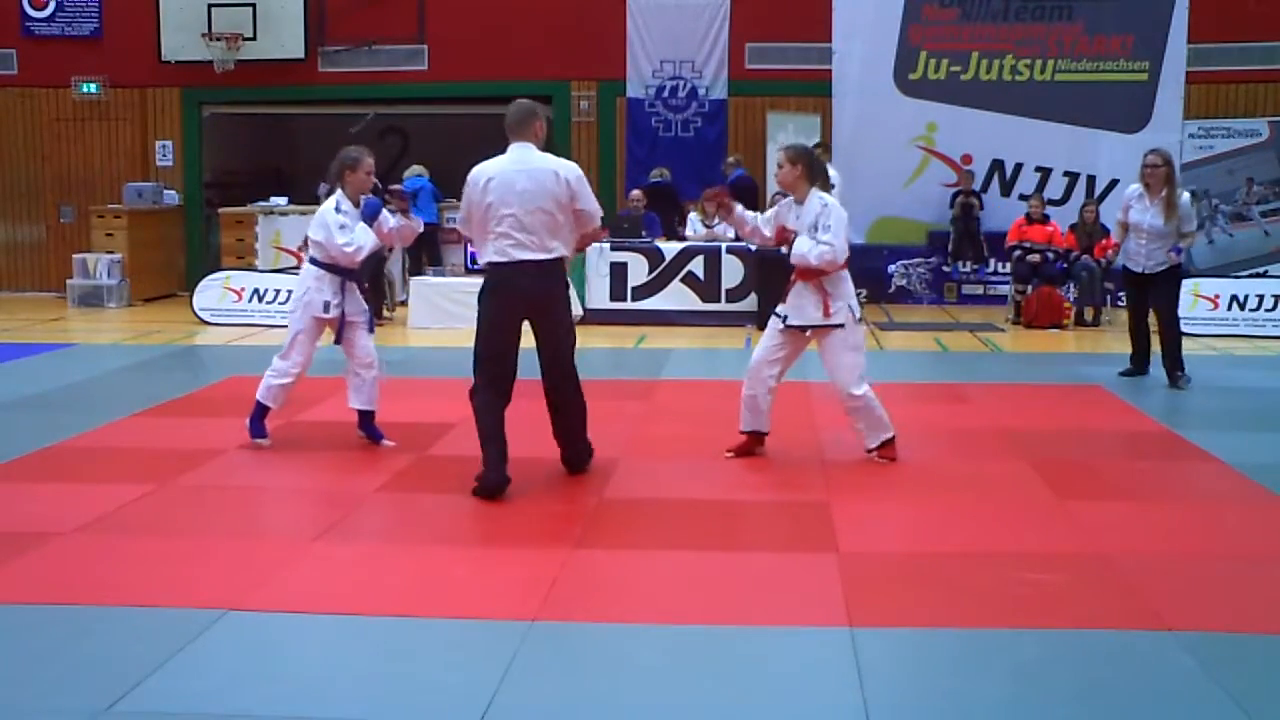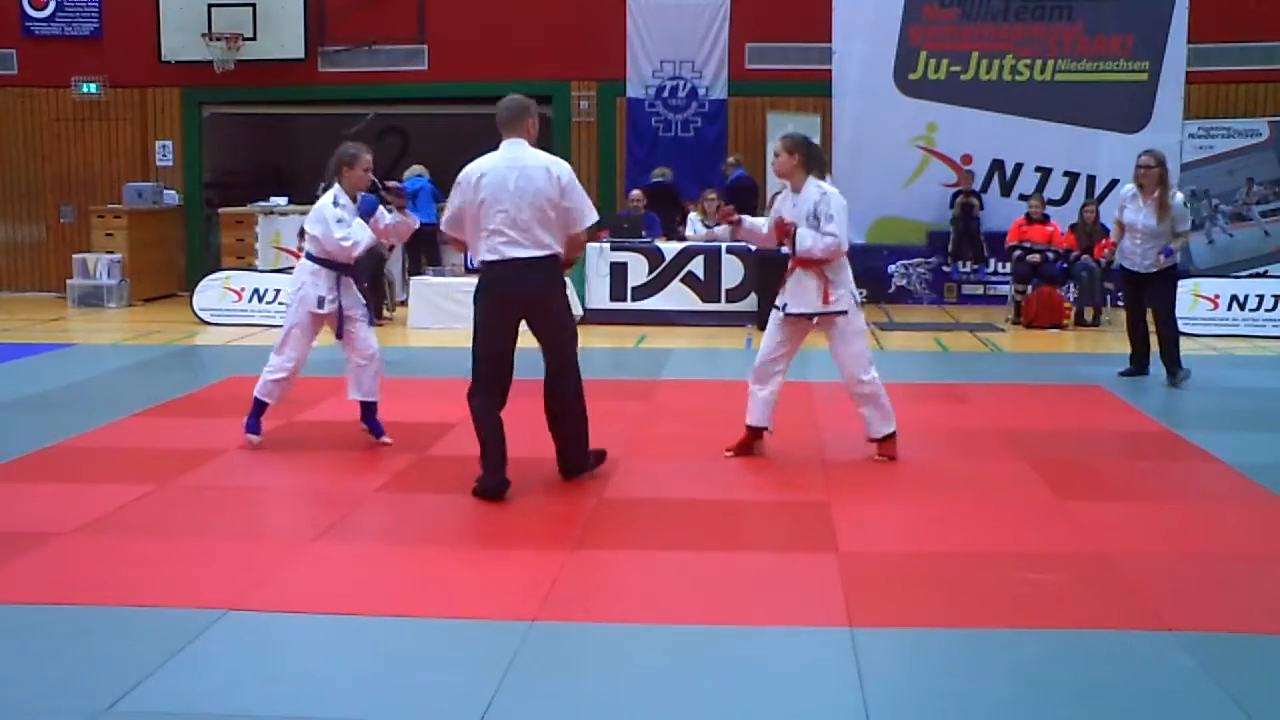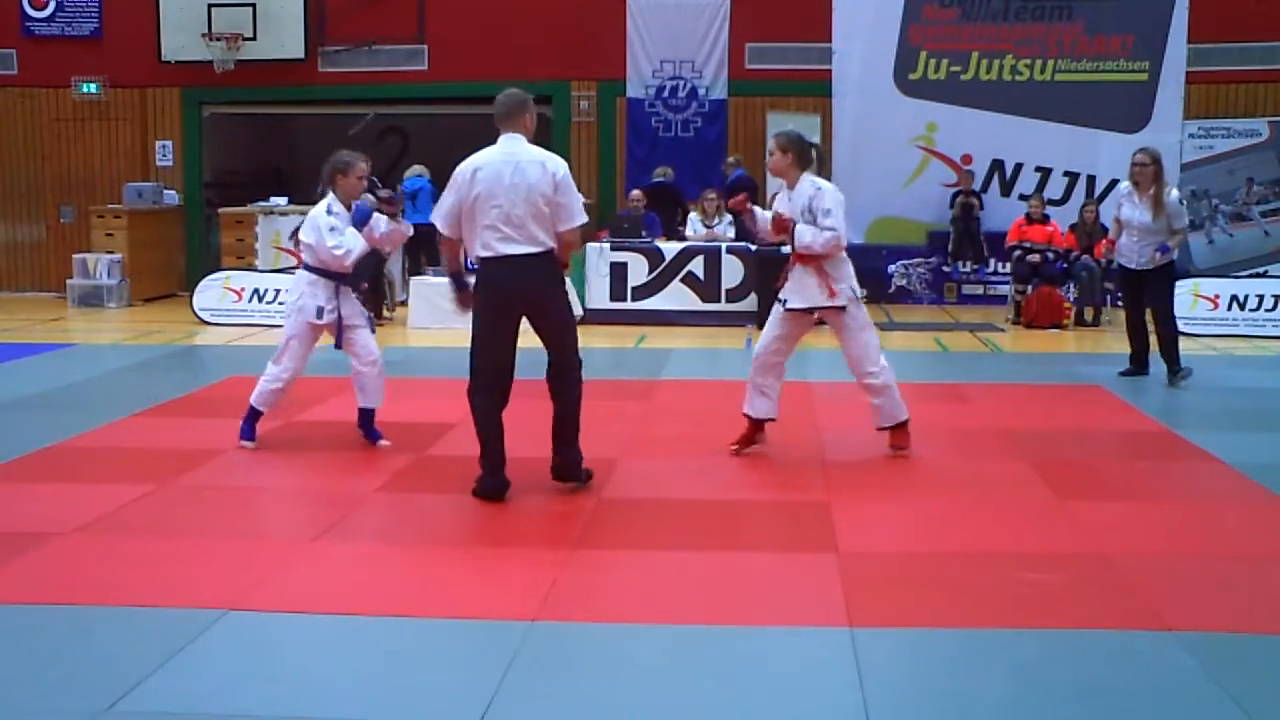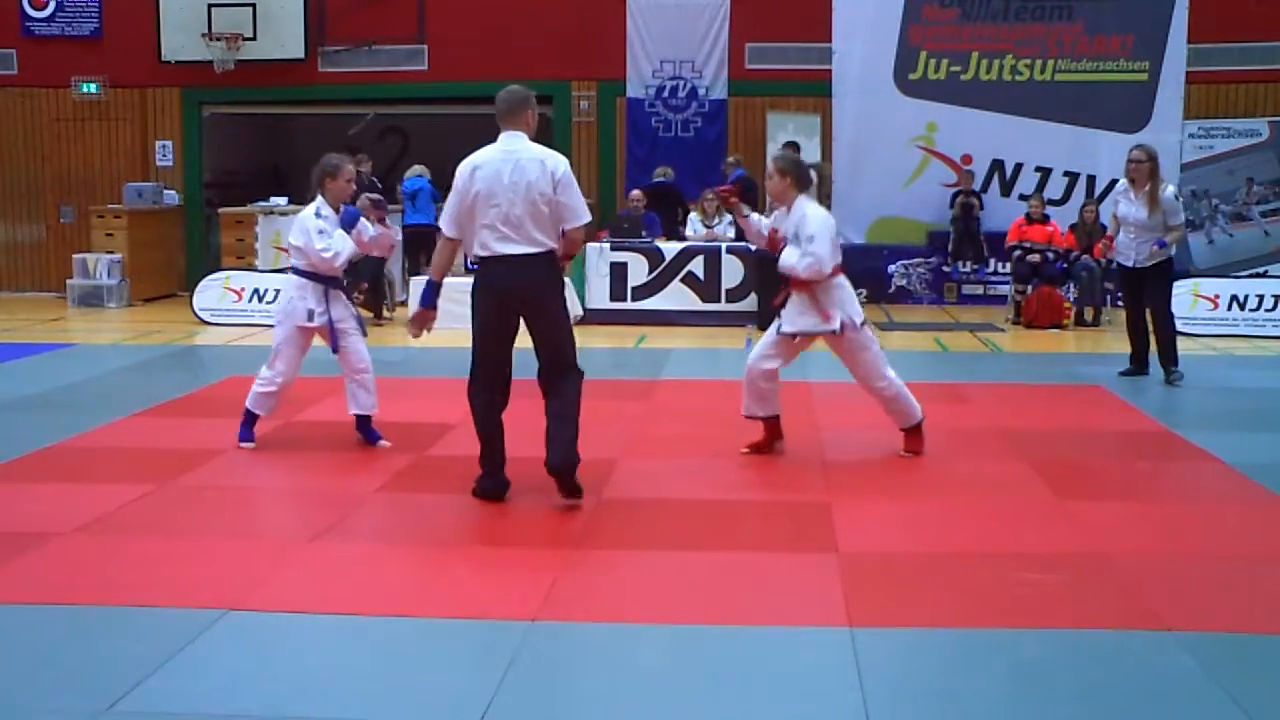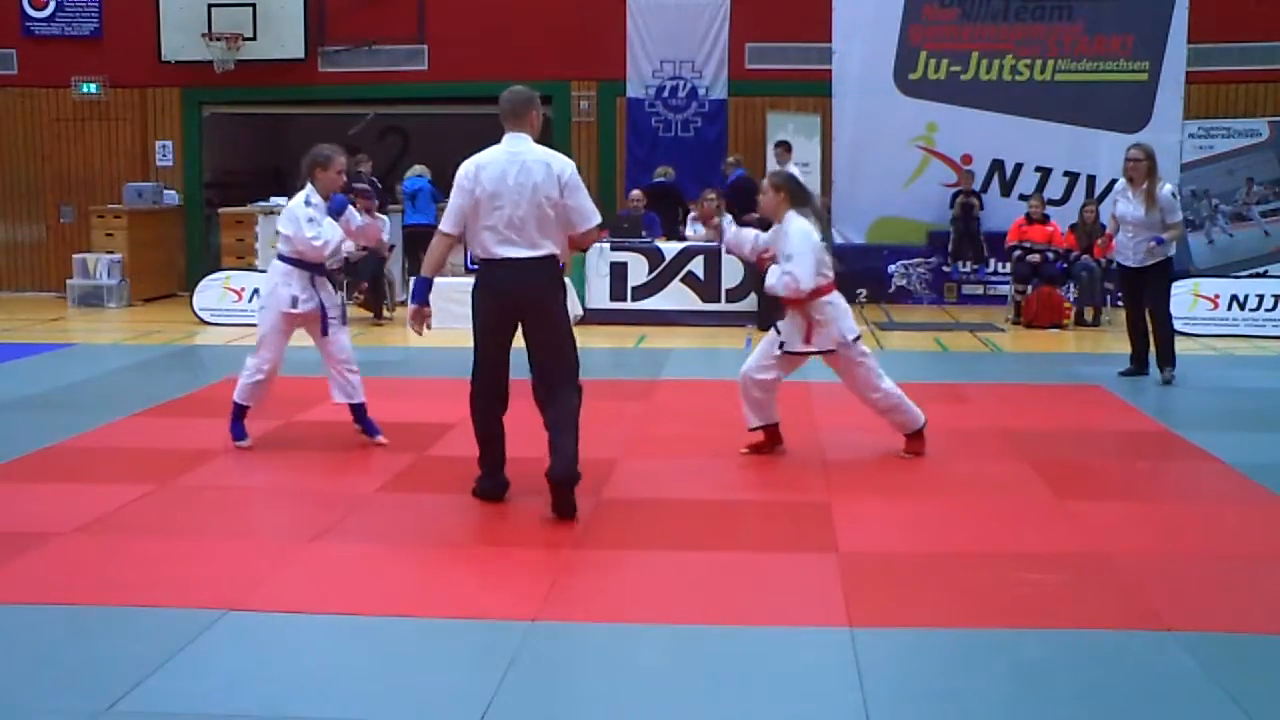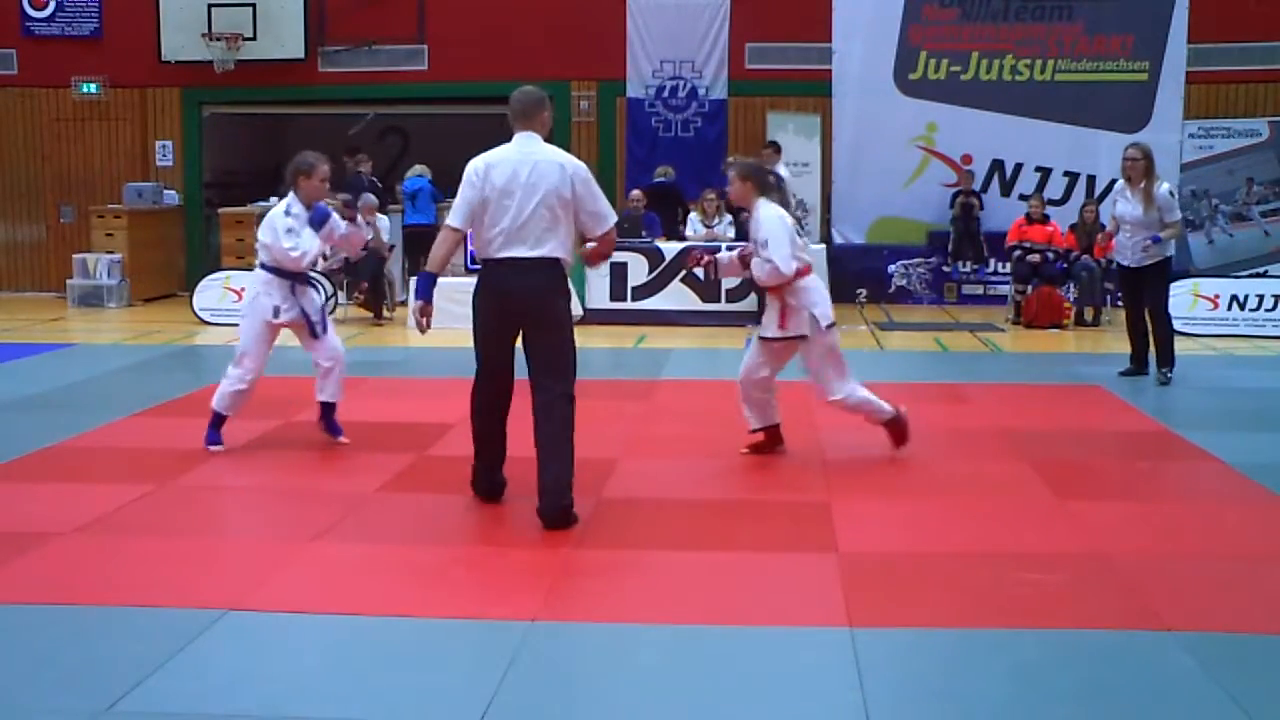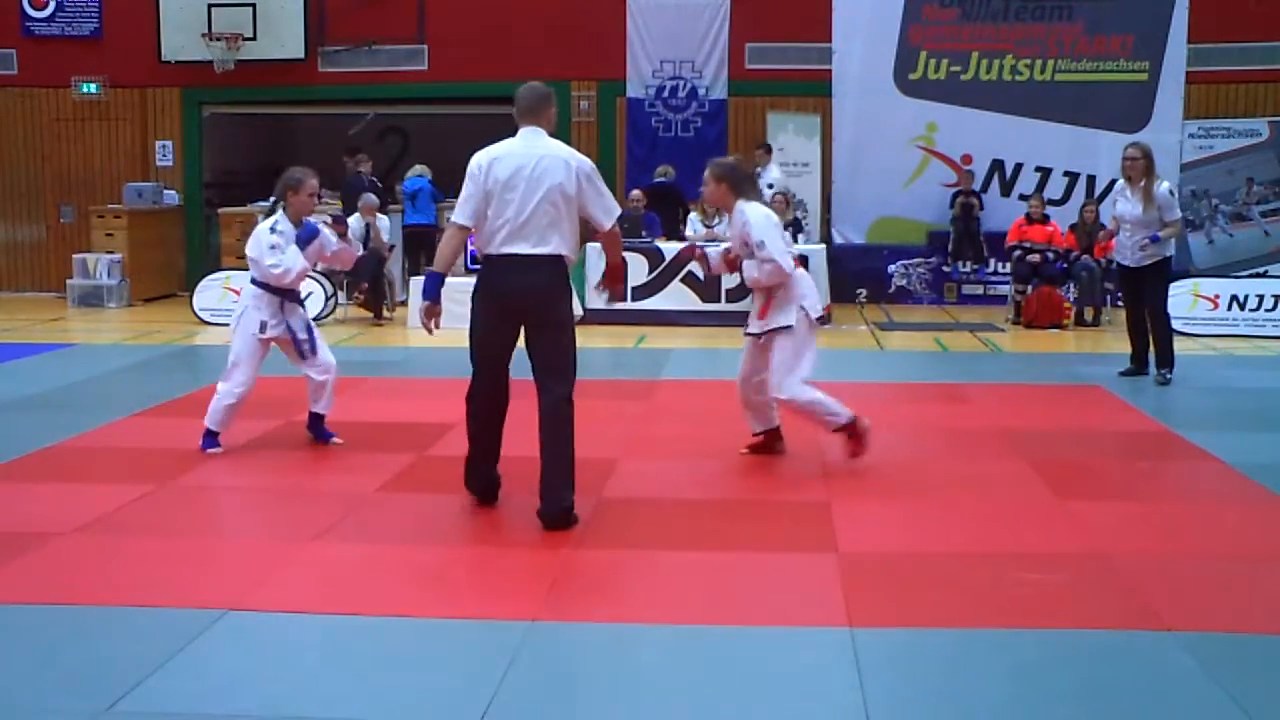
dt=0.1s
person 1, frame 1
left shoulder: (481, 175)
right shoulder: (565, 171)
left elbow: (471, 233)
right elbow: (592, 232)
left hip: (502, 282)
right hip: (549, 279)
left knee: (491, 380)
right knee: (560, 369)
left ankle: (494, 472)
right ankle: (575, 453)
person 1, frame 2
left shoulder: (473, 173)
right shoulder: (556, 169)
left elbow: (455, 235)
right elbow: (580, 235)
left hip: (497, 281)
right hip: (544, 278)
left knee: (488, 382)
right knee: (563, 369)
left ankle: (493, 474)
right ankle: (575, 456)
person 1, frame 3
left shoulder: (471, 168)
right shoulder: (552, 165)
left elbow: (449, 235)
right elbow: (571, 235)
left wrist: (460, 282)
left hip: (494, 279)
right hip: (541, 275)
left knee: (489, 381)
right knee: (565, 366)
left ankle: (494, 475)
right ankle: (567, 459)
person 1, frame 4
left shoulder: (472, 166)
right shoulder: (553, 163)
left elbow: (450, 236)
right elbow: (576, 235)
left wrist: (430, 296)
left hip: (493, 278)
right hip: (541, 275)
left knee: (488, 380)
right knee: (562, 372)
left ankle: (493, 476)
right ankle: (562, 460)
person 1, frame 5
left shoulder: (474, 167)
right shoulder: (558, 165)
left elbow: (446, 233)
right elbow: (588, 234)
left wrist: (421, 290)
right wrist: (563, 248)
left hip: (493, 281)
right hip: (541, 280)
left knee: (489, 383)
right knee: (558, 381)
left ankle: (492, 478)
right ankle: (562, 472)
person 1, frame 6
left shoulder: (483, 165)
right shoulder: (569, 166)
left elbow: (452, 230)
right elbow: (607, 236)
left wrist: (425, 286)
right wrist: (592, 256)
left hip: (495, 282)
right hip: (545, 282)
left knee: (491, 382)
right knee: (554, 390)
left ankle: (488, 478)
right ankle: (555, 499)
person 1, frame 7
left shoulder: (486, 159)
right shoulder: (574, 162)
left elbow: (459, 228)
right elbow: (610, 230)
left wrist: (433, 287)
right wrist: (614, 271)
left hip: (497, 279)
right hip: (548, 280)
left knee: (488, 381)
right knee: (554, 390)
left ankle: (483, 480)
right ankle: (556, 502)
person 2, frame 1
left shoulder: (828, 207)
right shoulder: (788, 208)
left elbow: (832, 256)
right elbow: (762, 230)
left wrist: (794, 243)
right wrist: (731, 209)
left hip: (833, 301)
right hip: (798, 298)
left knee: (850, 384)
right knee: (760, 368)
left ankle: (882, 441)
right ankle: (754, 436)
person 2, frame 2
left shoulder: (827, 195)
right shoulder: (785, 199)
left elbow: (837, 245)
right elbow: (767, 234)
left wrist: (795, 235)
right wrist: (739, 222)
left hip: (832, 289)
right hip: (797, 287)
left knee: (857, 370)
right knee: (767, 362)
left ankle: (884, 435)
right ankle: (753, 434)
person 2, frame 3
left shoulder: (822, 191)
right shoulder: (786, 195)
left elbow: (835, 239)
right elbow: (772, 231)
left wrist: (792, 231)
right wrist: (750, 213)
left hip: (833, 283)
right hip: (799, 281)
left knee: (865, 361)
right knee: (767, 354)
left ankle: (897, 426)
right ankle: (756, 427)
person 2, frame 4
left shoulder: (813, 217)
right shoulder: (785, 214)
left elbow: (818, 266)
right elbow: (764, 236)
left wrist: (782, 253)
right wrist: (739, 210)
left hip: (834, 305)
right hip: (800, 304)
left knee: (875, 375)
right knee: (760, 365)
left ankle: (912, 426)
right ankle: (773, 434)
person 2, frame 5
left shoulder: (798, 231)
right shoulder: (783, 229)
left elbow: (797, 284)
right elbow: (757, 247)
left wrist: (767, 270)
left hip: (828, 320)
right hip: (799, 320)
left knee: (871, 386)
right knee: (754, 375)
left ankle: (914, 429)
right ankle: (771, 437)
person 2, frame 6
left shoulder: (769, 218)
right shoulder: (759, 217)
left elbow: (779, 270)
right elbow: (747, 258)
left wrist: (749, 265)
right wrist: (712, 262)
left hip: (805, 306)
right hip: (781, 308)
left knee: (835, 387)
right knee: (754, 376)
left ankle: (890, 418)
right ankle: (771, 435)
person 2, frame 7
left shoulder: (755, 218)
right shoulder: (736, 219)
left elbow: (773, 272)
right elbow: (732, 258)
left wrist: (741, 267)
right wrist: (704, 256)
left hip: (791, 305)
right hip: (768, 306)
left knee: (786, 390)
right knee: (750, 379)
left ankle: (850, 425)
right ankle: (770, 435)
person 3, frame 1
left shoulder: (366, 207)
right shoulder: (331, 211)
left elbow: (400, 237)
right elbow: (349, 252)
left wrist: (404, 211)
right wrist: (367, 223)
left hip: (346, 289)
right hip: (317, 288)
left knee: (365, 359)
right knee: (293, 358)
left ankle: (367, 424)
right ankle: (257, 420)
person 3, frame 2
left shoulder: (363, 203)
right shoulder: (328, 206)
left elbow: (396, 234)
right elbow: (346, 248)
left wrist: (400, 208)
right wrist: (364, 219)
left hip: (342, 284)
right hip: (314, 283)
left knee: (366, 350)
right knee: (289, 353)
left ankle: (369, 417)
right ankle: (255, 417)
person 3, frame 3
left shoulder: (358, 212)
right shoulder: (322, 215)
left elbow: (390, 242)
right elbow: (340, 257)
left wrist: (393, 217)
right wrist: (358, 228)
left hip: (342, 294)
right hip: (312, 293)
left knee: (368, 357)
right knee: (287, 364)
left ankle: (367, 424)
right ankle: (249, 422)
person 3, frame 4
left shoulder: (346, 215)
right shoulder: (310, 218)
right elbow: (329, 259)
right wrist: (346, 231)
left hip: (332, 297)
right hip: (302, 296)
left knee: (360, 364)
right knee: (280, 368)
left ankle: (365, 427)
right ankle: (247, 425)
person 3, frame 5
left shoulder: (337, 205)
right shoulder: (299, 206)
left elbow: (366, 236)
right elbow: (317, 248)
right wrist: (332, 219)
left hip: (318, 285)
right hip: (287, 284)
left knee: (341, 353)
right knee: (265, 357)
left ankle: (362, 419)
right ankle: (237, 419)
person 3, frame 6
left shoulder: (320, 214)
right shoulder: (280, 215)
left elbow: (352, 246)
right elbow: (295, 258)
left wrist: (352, 220)
right wrist: (314, 229)
left hip: (300, 292)
right hip: (269, 292)
left knee: (332, 353)
right knee: (248, 365)
left ankle: (327, 418)
right ankle: (215, 426)
person 3, frame 7
left shoulder: (312, 230)
right shoulder: (268, 232)
left elbow: (343, 262)
right elbow: (280, 274)
left wrist: (343, 236)
right wrist: (301, 246)
left hip: (291, 308)
right hip: (259, 308)
left knee: (324, 366)
right knee: (240, 379)
left ankle: (317, 425)
right ankle: (211, 433)
person 4, frame 1
left shoulder: (1181, 200)
right shoulder: (1132, 193)
left elbow: (1189, 236)
right elbow: (1122, 225)
left wrist: (1178, 249)
right wrist: (1116, 245)
left hip: (1166, 269)
right hip: (1132, 266)
left knee: (1168, 317)
right knee: (1136, 316)
left ankle: (1175, 372)
right ankle: (1139, 363)
person 4, frame 2
left shoulder: (1175, 200)
right shoulder: (1127, 193)
left elbow: (1183, 236)
left wrist: (1168, 251)
right wrist: (1114, 244)
left hip: (1161, 269)
right hip: (1129, 266)
left knee: (1165, 316)
right knee: (1134, 316)
left ankle: (1174, 368)
right ankle: (1139, 363)
person 4, frame 3
left shoulder: (1170, 197)
right shoulder: (1124, 190)
left elbow: (1180, 234)
left wrist: (1164, 248)
right wrist: (1112, 240)
left hip: (1160, 266)
right hip: (1127, 263)
left knee: (1162, 313)
right knee: (1133, 314)
left ankle: (1174, 367)
right ankle: (1139, 363)
person 4, frame 4
left shoulder: (1167, 193)
right shoulder: (1121, 188)
left elbow: (1178, 230)
left wrist: (1162, 244)
right wrist: (1110, 237)
left hip: (1157, 263)
right hip: (1126, 261)
left knee: (1161, 312)
right knee: (1133, 313)
left ankle: (1170, 366)
right ankle: (1139, 363)
person 4, frame 5
left shoulder: (1164, 192)
right shoulder: (1121, 188)
left elbow: (1176, 229)
left wrist: (1159, 241)
right wrist: (1109, 235)
left hip: (1156, 262)
right hip: (1126, 261)
left knee: (1159, 312)
right knee: (1133, 312)
left ankle: (1167, 366)
right ankle: (1139, 362)
person 4, frame 6
left shoulder: (1162, 191)
right shoulder: (1120, 188)
left elbow: (1175, 228)
left wrist: (1155, 240)
right wrist: (1109, 233)
left hip: (1155, 262)
right hip: (1125, 261)
left knee: (1158, 312)
right knee: (1133, 313)
left ankle: (1165, 366)
right ankle: (1139, 362)
person 4, frame 7
left shoulder: (1162, 190)
right shoulder: (1120, 188)
left elbow: (1176, 227)
left wrist: (1155, 238)
right wrist: (1111, 231)
left hip: (1155, 261)
right hip: (1125, 261)
left knee: (1157, 311)
right knee: (1133, 312)
left ankle: (1165, 367)
right ankle: (1139, 362)
